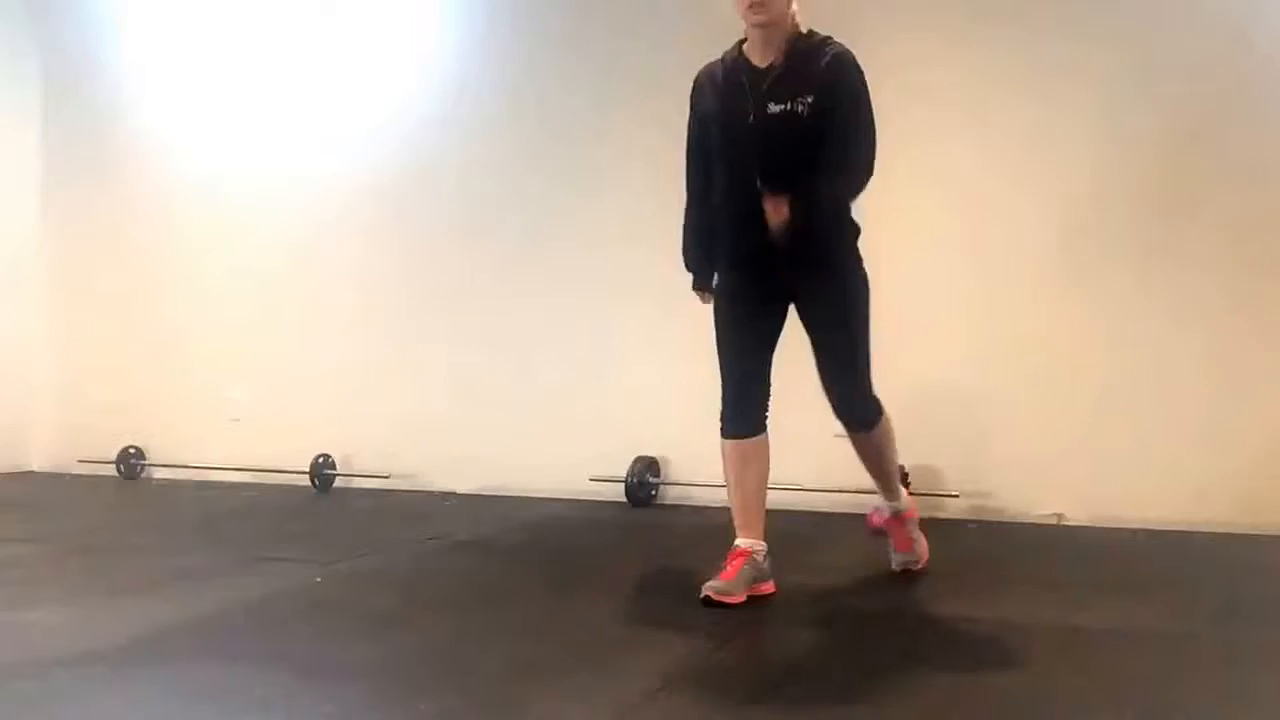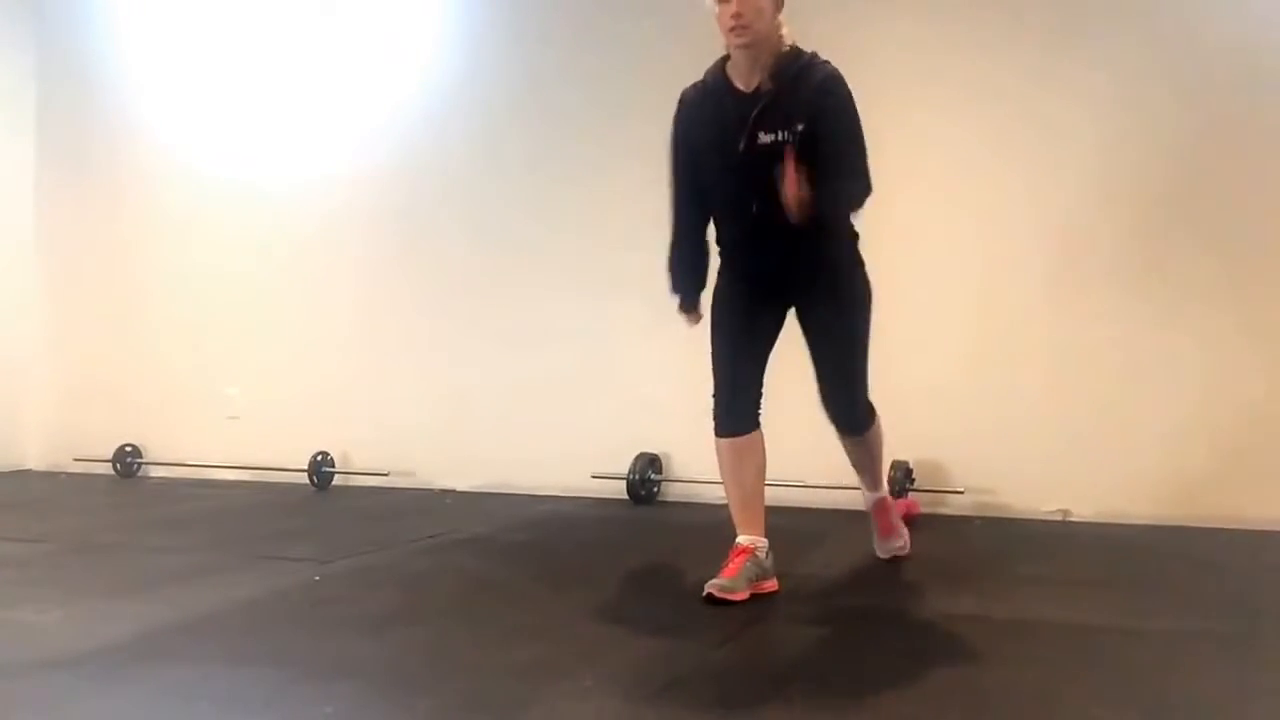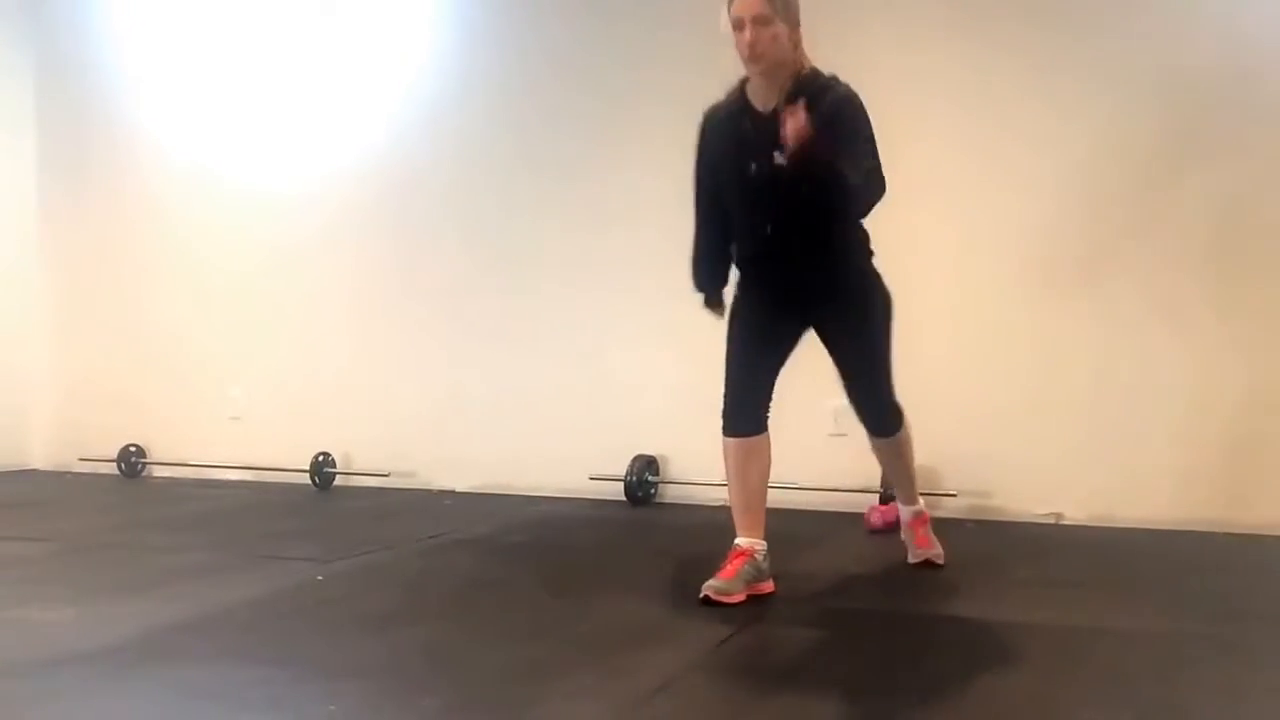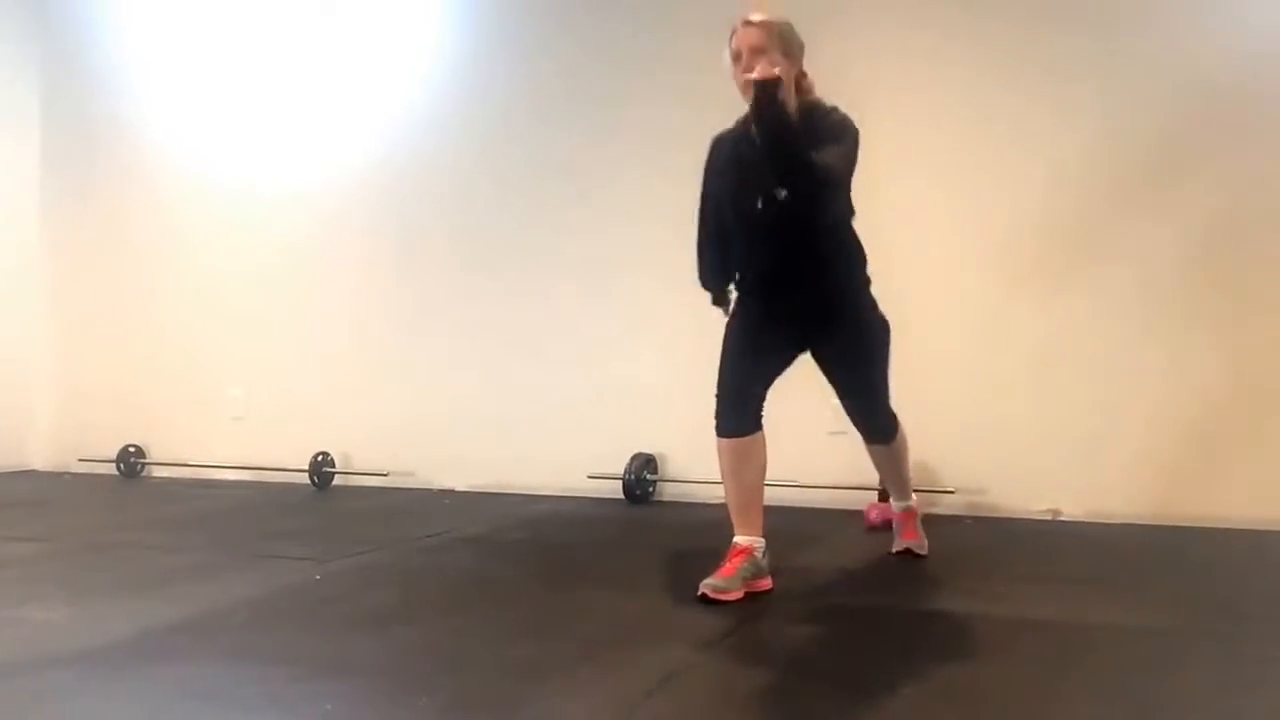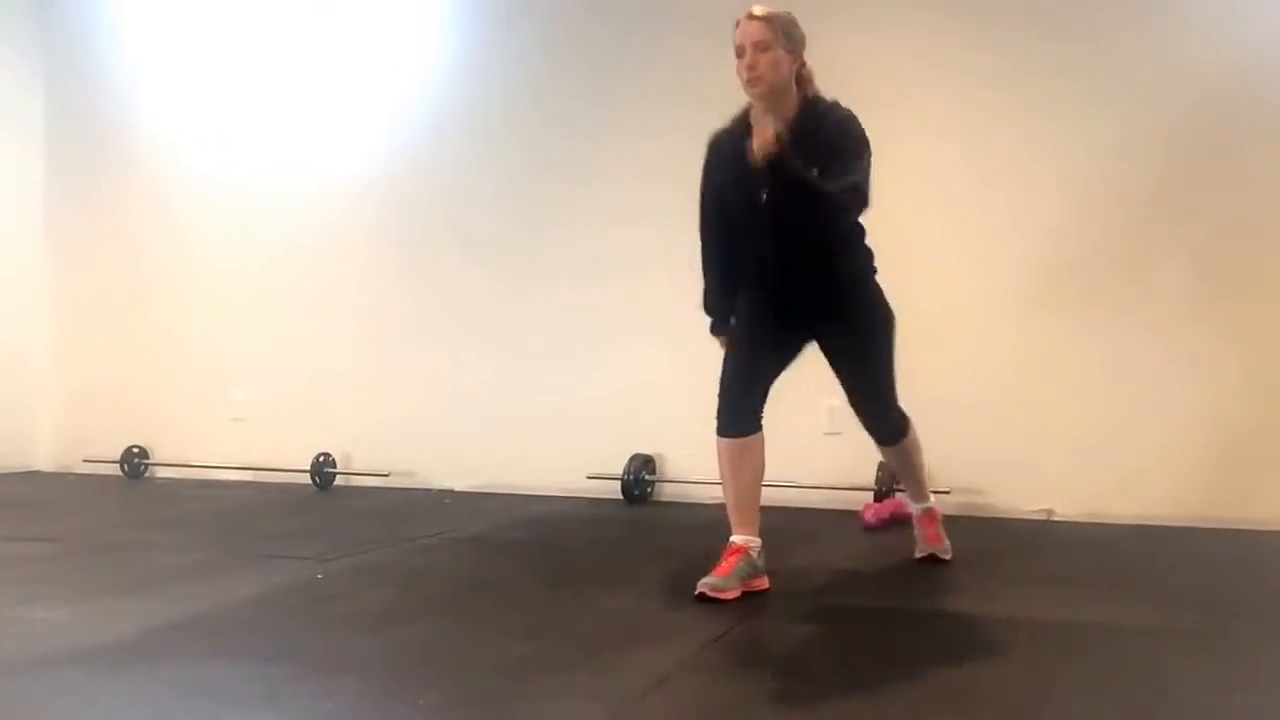
dt=1s
person 1, frame 1
left shoulder: (831, 67)
right shoulder: (712, 84)
left elbow: (854, 165)
right elbow: (701, 185)
left wrist: (800, 209)
right wrist: (700, 266)
left hip: (824, 262)
right hip: (743, 268)
left knee: (850, 394)
right knee: (740, 402)
left ankle: (897, 508)
right ankle: (750, 555)
person 1, frame 2
left shoulder: (818, 85)
right shoulder: (699, 103)
left elbow: (853, 180)
right elbow: (690, 201)
left wrist: (812, 198)
right wrist: (687, 284)
left hip: (825, 267)
right hip: (746, 273)
left knee: (845, 402)
right knee: (733, 401)
left ankle: (878, 500)
right ankle: (751, 551)
person 1, frame 3
left shoulder: (834, 105)
right shoulder: (721, 122)
left elbow: (866, 189)
right elbow: (712, 209)
left wrist: (810, 147)
right wrist: (709, 281)
left hip: (843, 285)
right hip: (764, 289)
left knee: (875, 404)
right knee: (742, 404)
left ankle: (913, 515)
right ankle: (749, 555)
person 1, frame 4
left shoulder: (830, 130)
right shoulder: (727, 149)
left elbow: (817, 187)
right elbow: (715, 226)
left wrist: (774, 107)
right wrist: (717, 286)
left hip: (838, 305)
right hip: (764, 305)
left knee: (871, 416)
right knee: (735, 401)
left ankle: (904, 510)
right ankle: (749, 552)
person 1, frame 5
left shoulder: (836, 129)
right shoulder: (726, 148)
left elbow: (844, 203)
right elbow: (718, 236)
left wrist: (777, 162)
right wrist: (721, 313)
left hip: (845, 299)
right hip: (767, 302)
left knee: (880, 415)
right knee: (736, 402)
left ankle: (923, 510)
right ankle: (744, 551)
